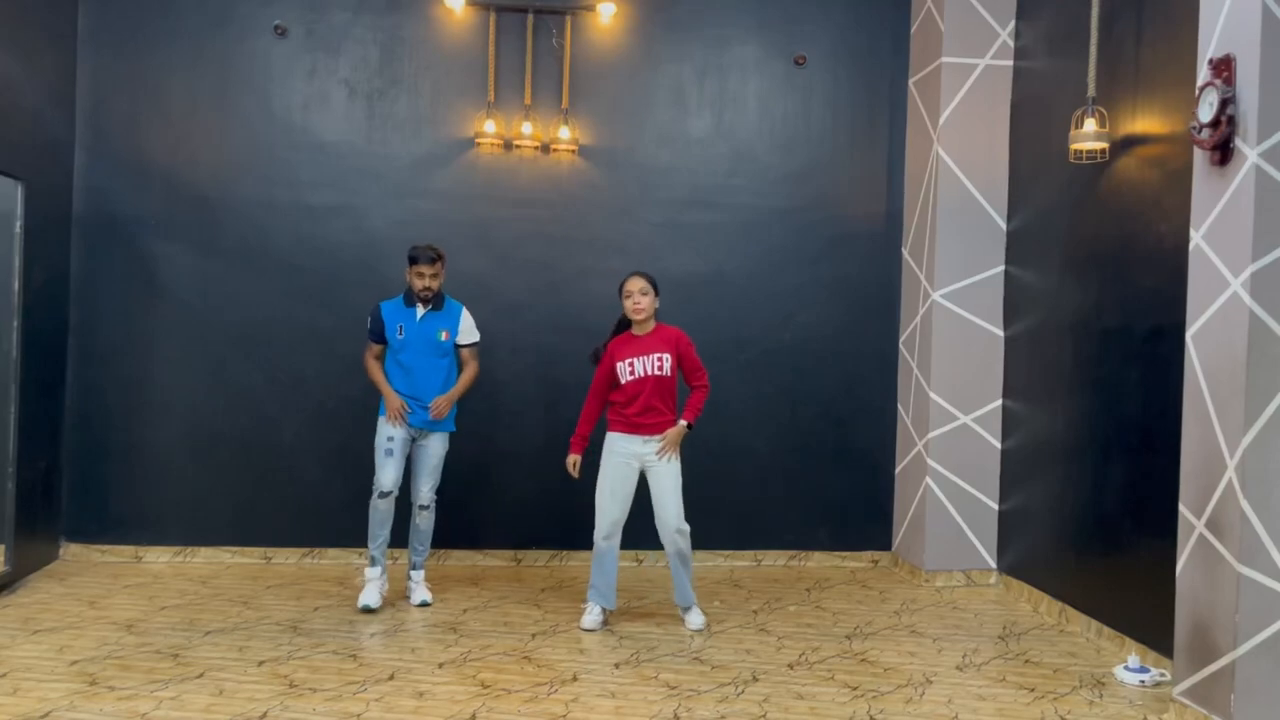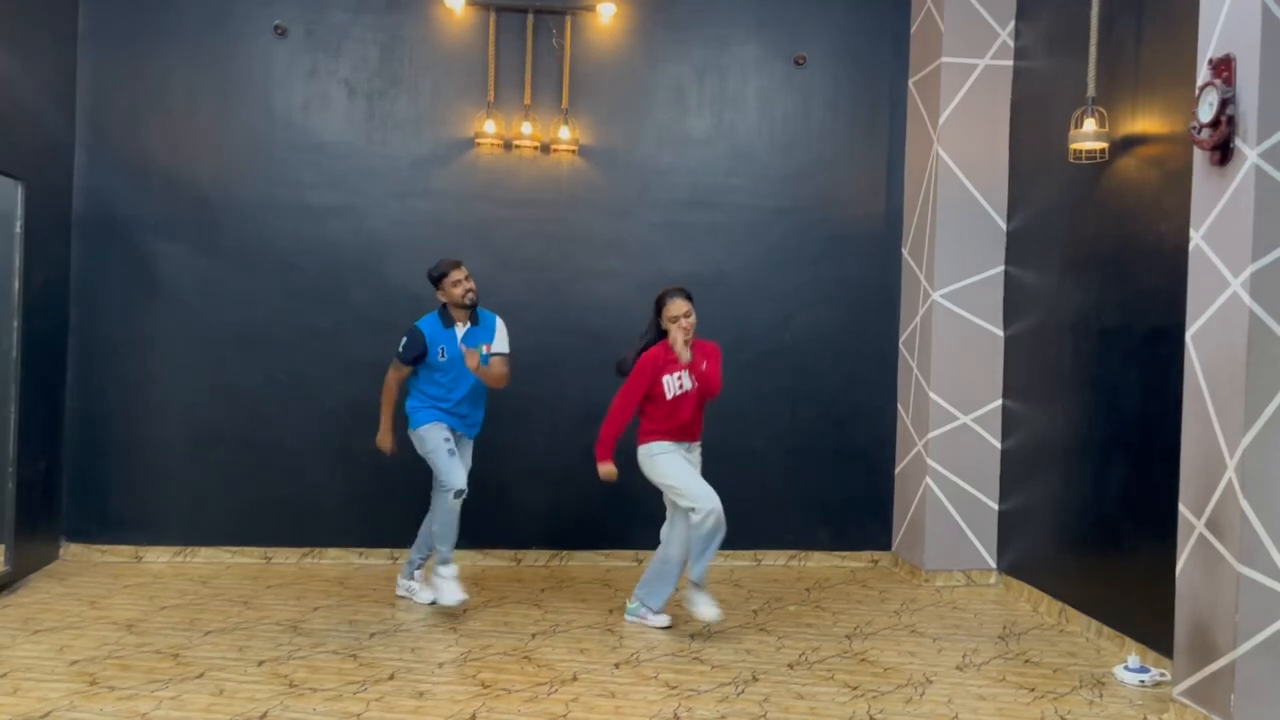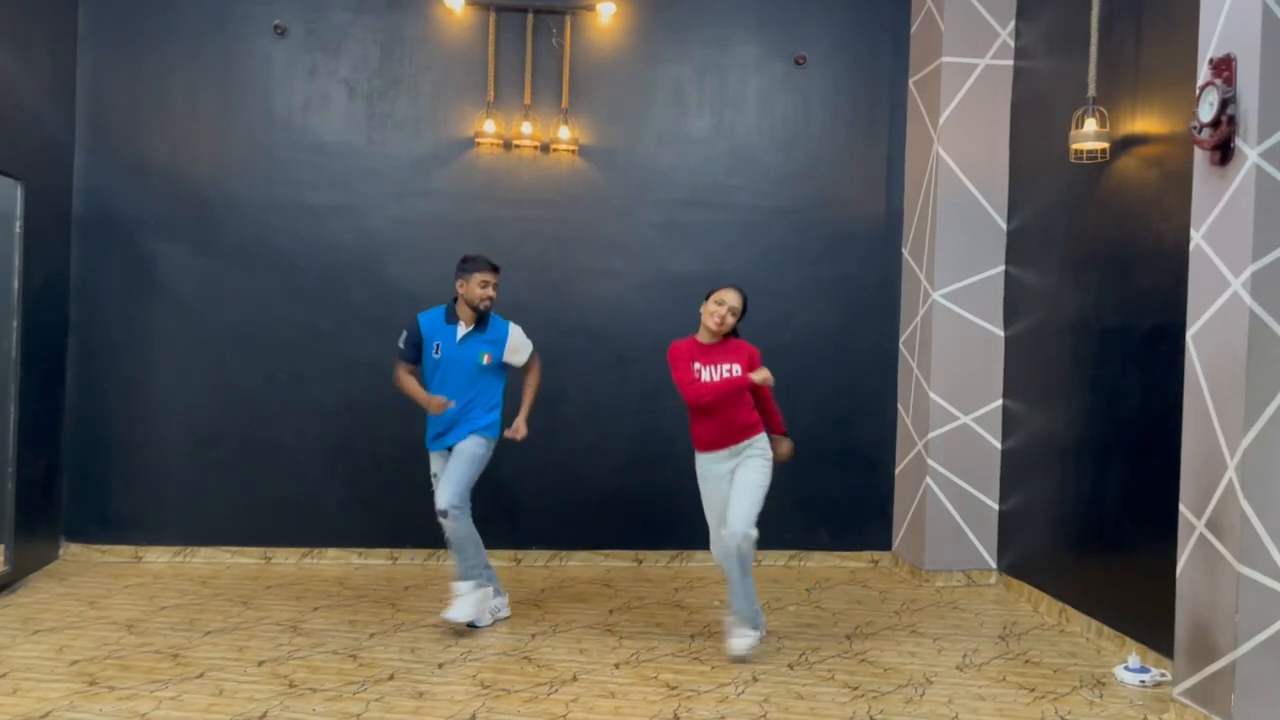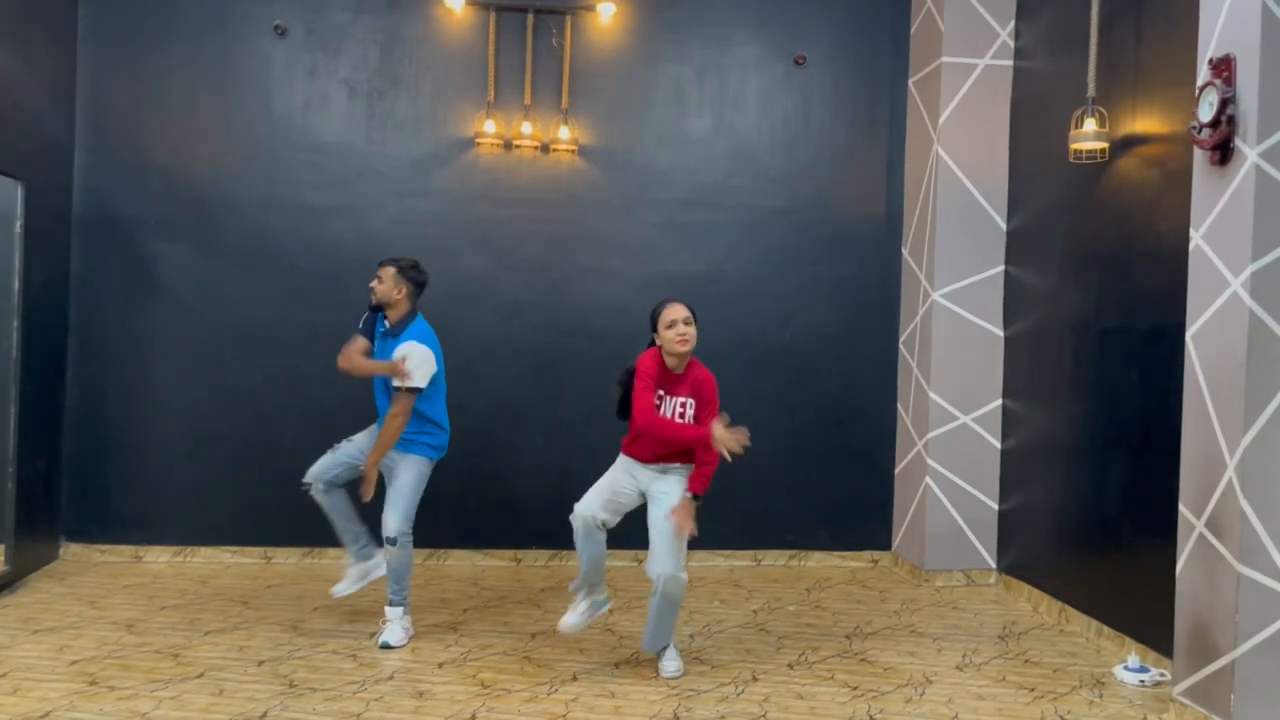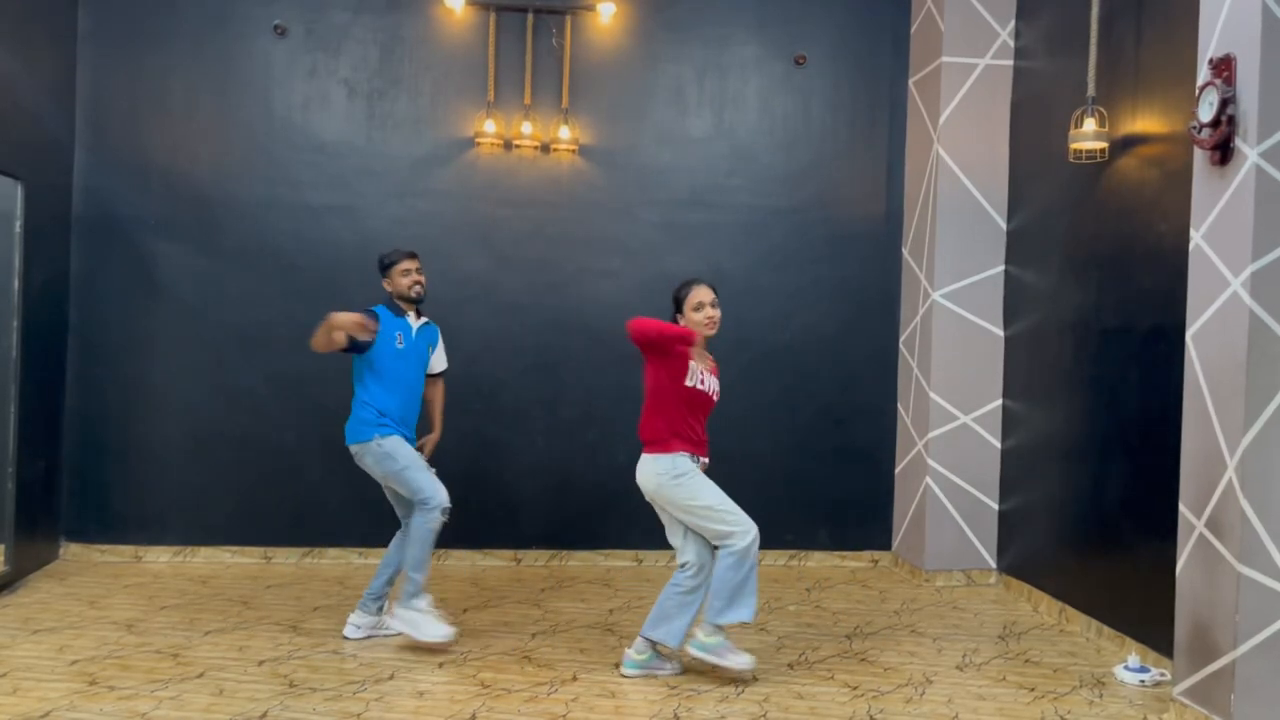
dt=1s
person 1, frame 1
left shoulder: (458, 315)
right shoulder: (385, 312)
left elbow: (471, 364)
right elbow: (372, 357)
left wrist: (452, 396)
right wrist: (388, 393)
left hip: (436, 421)
right hip: (396, 415)
left knee: (424, 499)
right knee: (385, 488)
left ankle: (416, 576)
right ankle: (375, 573)
person 1, frame 2
left shoulder: (493, 324)
right shoulder: (423, 331)
left elbow: (501, 376)
right elbow: (394, 377)
left wrist: (480, 369)
right wrist: (385, 427)
left hip: (465, 425)
right hip: (429, 419)
left knee: (447, 497)
right knee: (455, 485)
left ankle: (411, 576)
right ankle: (446, 569)
person 1, frame 3
left shoulder: (504, 332)
right shoulder: (424, 324)
left elbow: (532, 365)
right elbow: (402, 372)
left wrist: (523, 416)
right wrist: (425, 399)
left hip: (477, 434)
right hip: (439, 439)
left knee: (449, 505)
right knee: (455, 518)
left ankle: (469, 586)
right ankle: (493, 596)
person 1, frame 4
left shoulder: (414, 346)
right shoulder: (377, 319)
left elbow: (399, 413)
right elbow: (347, 359)
left wrist: (371, 466)
right wrist: (385, 367)
left hip: (417, 445)
right hip: (385, 432)
left knee: (395, 529)
right knee: (320, 479)
left ankle: (398, 615)
right ankle: (366, 559)
person 1, frame 5
left shoulder: (431, 332)
right shoulder: (373, 320)
left elbow: (434, 382)
right elbow: (321, 345)
left wrist: (436, 430)
right wrist: (336, 322)
left hip: (400, 440)
right hip: (376, 437)
left knee: (415, 523)
right knee: (435, 501)
left ankle: (369, 614)
right ankle: (411, 602)
person 2, frame 1
left shoulder: (675, 339)
right shoulder: (614, 348)
left elbow: (700, 384)
right elbow: (596, 399)
left wrist: (683, 425)
right wrist: (577, 446)
left hip: (662, 443)
right hip: (620, 443)
left knee: (673, 525)
right knee: (607, 524)
left ankle: (687, 603)
right ankle: (598, 602)
person 2, frame 2
left shoulder: (708, 352)
right shoulder: (652, 359)
left elbow: (712, 389)
right elbow: (622, 406)
left wrist: (687, 358)
right wrist: (604, 454)
left hip: (690, 452)
right hip: (658, 450)
left knee: (681, 534)
right knee: (709, 507)
left ankle: (643, 606)
right ankle: (696, 584)
person 2, frame 3
left shoulder: (746, 352)
right shoulder: (680, 351)
right elbow: (695, 396)
left wrist: (779, 433)
right wrist: (749, 379)
left hip: (751, 452)
right hip: (708, 460)
left knee: (737, 531)
right knee: (723, 547)
left ankle: (742, 618)
right ankle: (750, 621)
person 2, frame 4
left shoulder: (703, 381)
right shoulder: (648, 363)
left elbow: (709, 449)
right elbow: (644, 421)
left wrist: (690, 500)
right wrist: (707, 431)
left hip: (675, 476)
right hip: (630, 467)
left knee: (667, 571)
right knee: (586, 514)
left ankle: (662, 645)
right ankle: (591, 594)
person 2, frame 5
left shoulder: (707, 367)
right shoulder: (668, 352)
right elbow: (638, 327)
left wrist: (701, 460)
right wrist: (691, 341)
left hip: (680, 468)
right hip: (666, 468)
left knee: (697, 564)
right knee: (742, 536)
left ankle: (644, 650)
right ankle: (709, 632)
